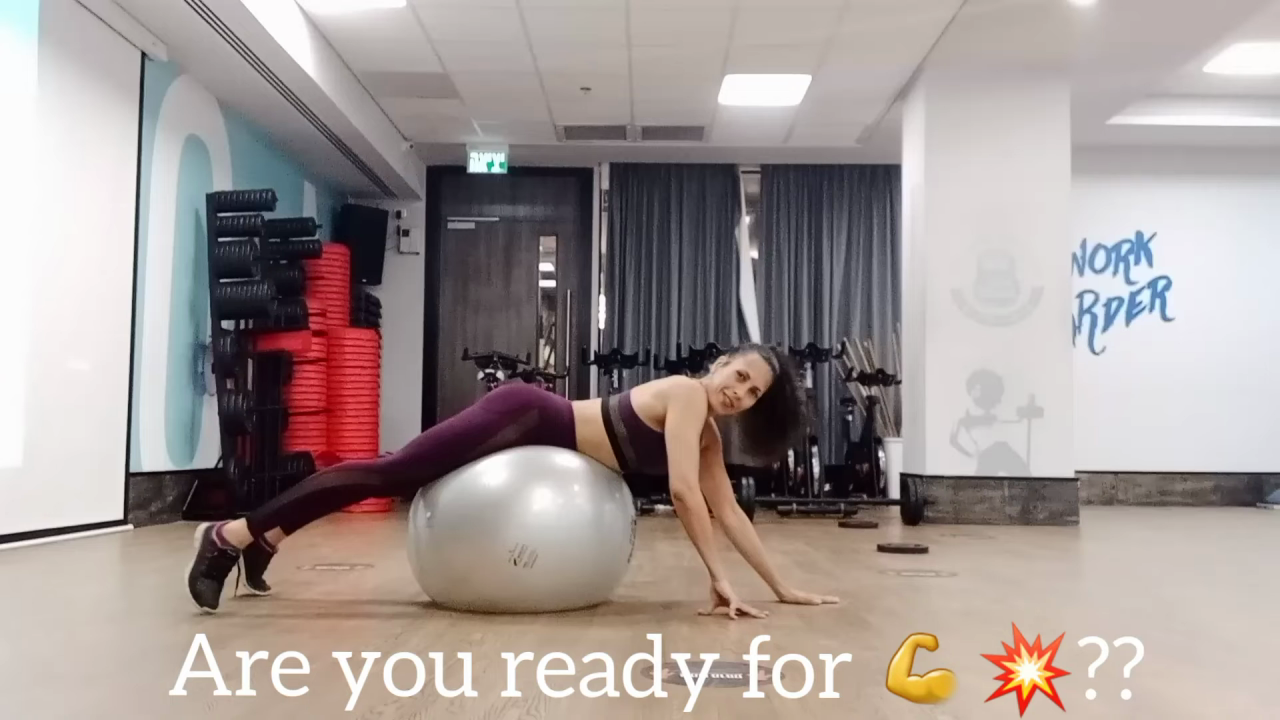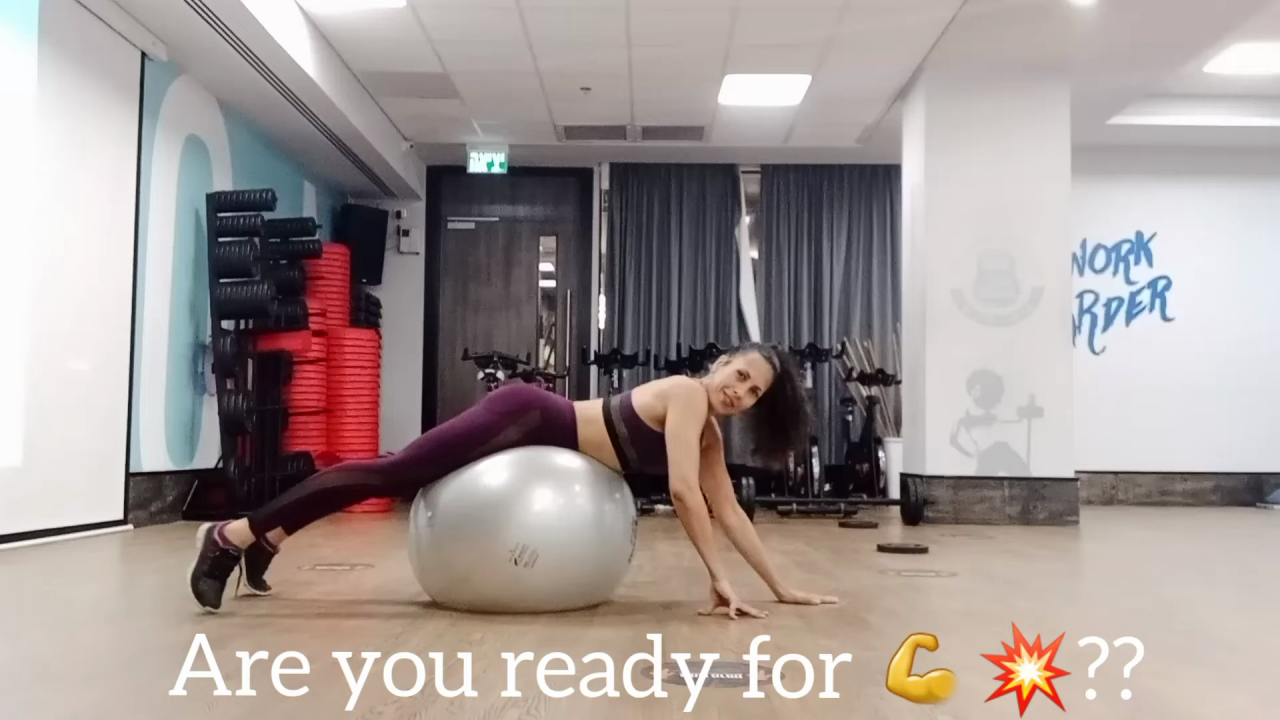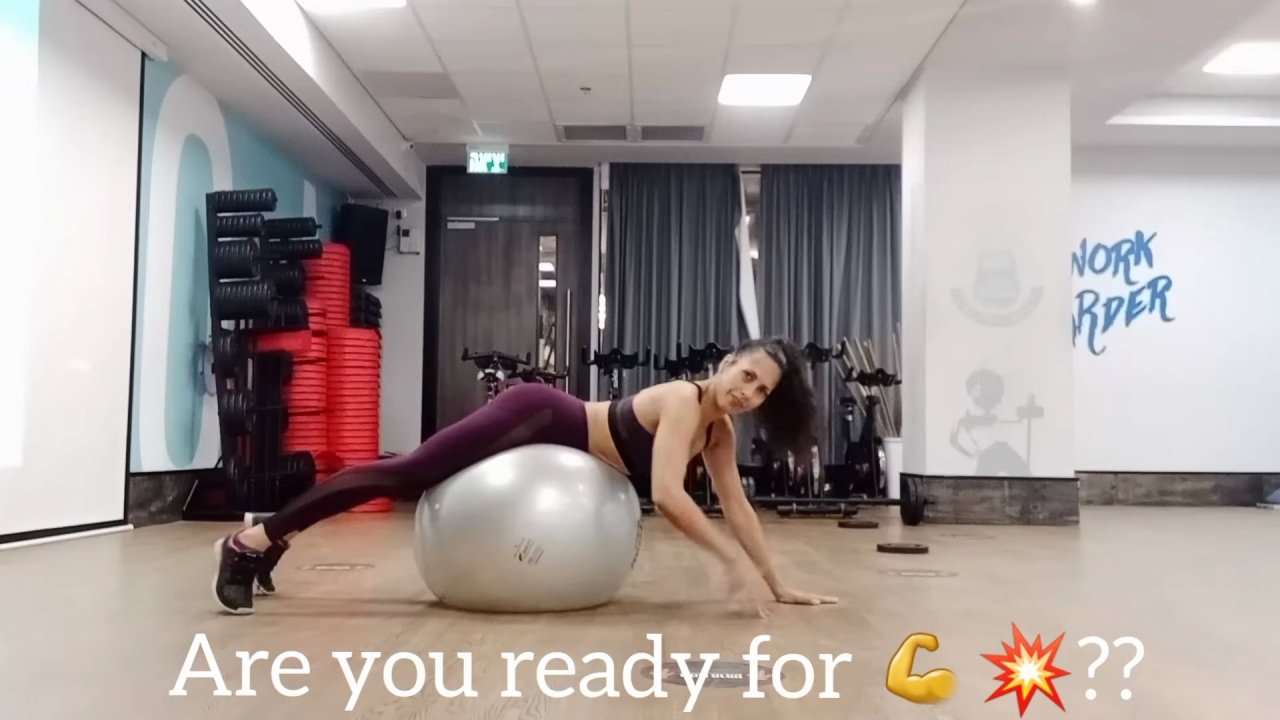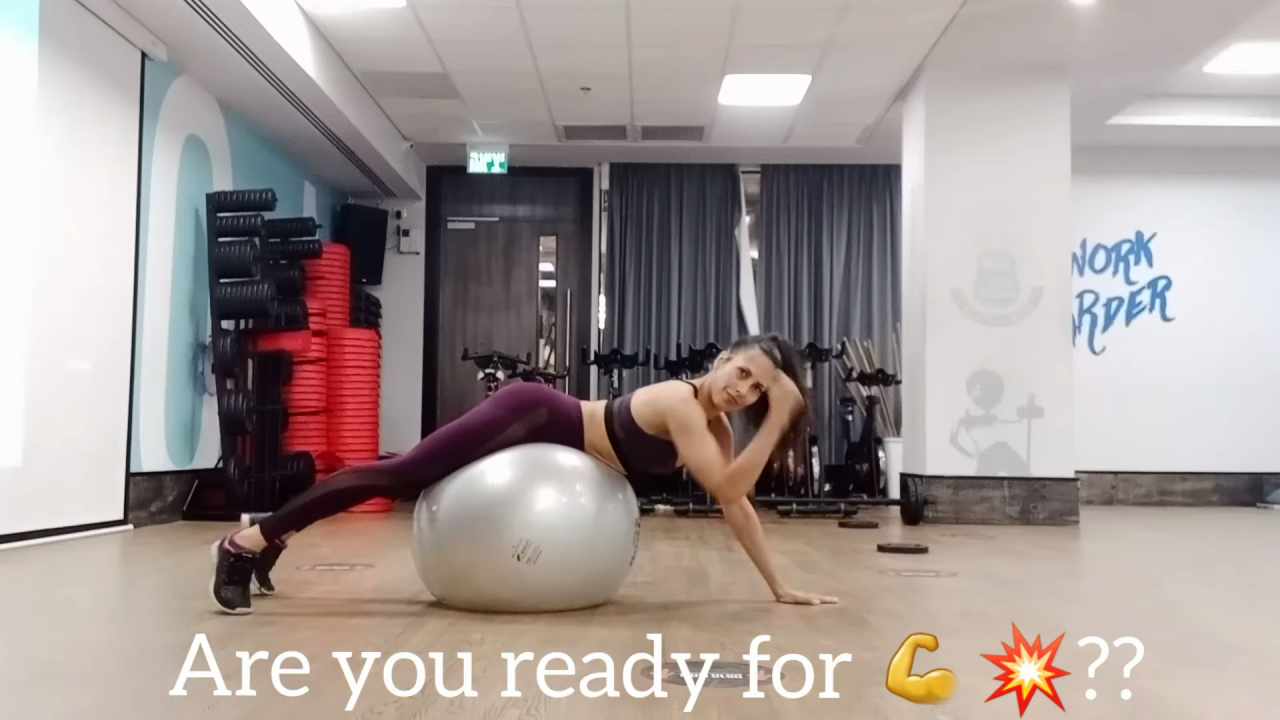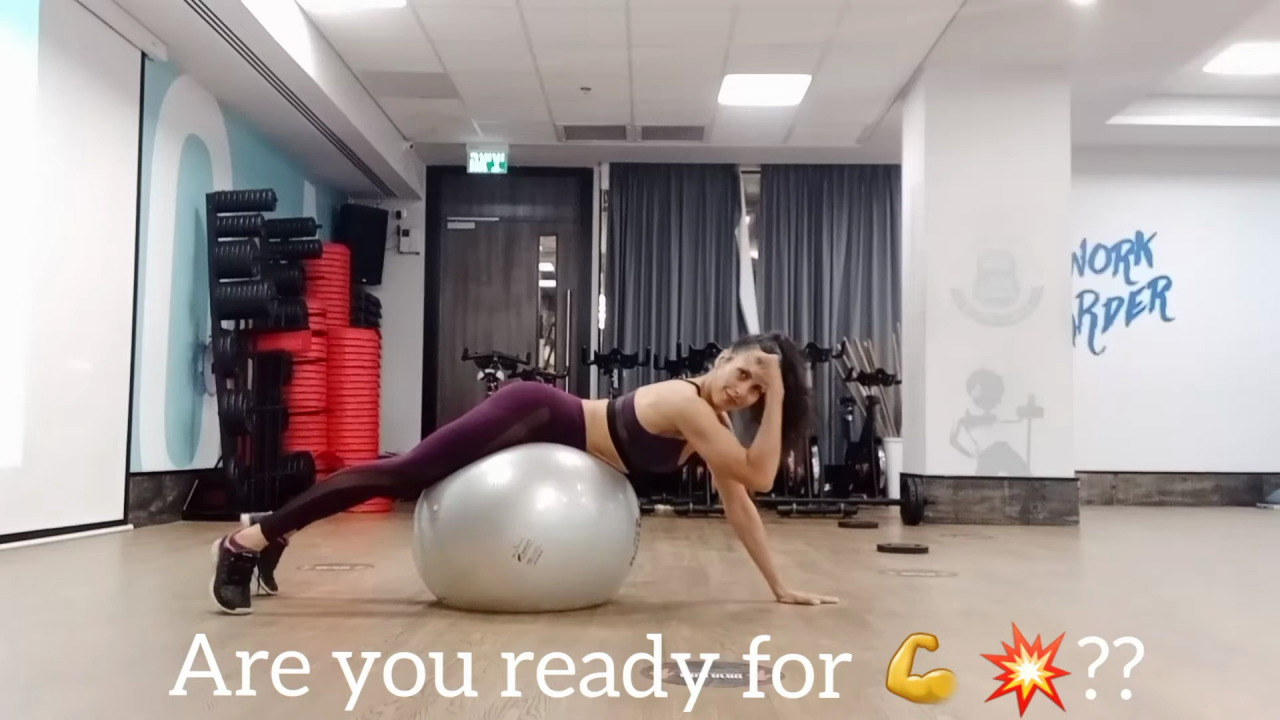
dt=0.3s
person 1, frame 1
left shoulder: (708, 433)
right shoulder: (686, 394)
left elbow: (727, 510)
right elbow: (683, 491)
left wrist: (782, 585)
right wrist: (719, 580)
left hip: (538, 438)
right hip: (523, 420)
left knee: (402, 477)
right knee: (387, 475)
left ankle: (267, 536)
right ankle: (231, 534)
person 1, frame 2
left shoulder: (709, 432)
right shoulder: (686, 394)
left elbow: (727, 511)
right elbow: (682, 492)
left wrist: (781, 587)
right wrist: (719, 580)
left hip: (539, 442)
right hip: (525, 419)
left knee: (402, 478)
right knee: (389, 475)
left ankle: (268, 537)
right ankle: (232, 534)
person 1, frame 3
left shoulder: (719, 430)
right shoulder: (684, 401)
left elbow: (736, 505)
right elbow: (667, 496)
left wrist: (779, 584)
right wrist: (734, 562)
left hip: (551, 439)
right hip: (535, 419)
left knee: (415, 479)
right knee: (401, 476)
left ankle: (273, 533)
right ankle: (251, 539)
person 1, frame 4
left shoulder: (715, 422)
right shoulder: (682, 402)
left elbow: (733, 504)
right elbow: (730, 488)
left wrist: (781, 587)
right wrist: (778, 420)
left hip: (546, 436)
right hip: (529, 418)
left knee: (411, 480)
right knee: (398, 475)
left ankle: (273, 534)
right ankle: (248, 540)
person 1, frame 5
left shoulder: (713, 418)
right shoulder: (688, 404)
left elbow: (737, 502)
right elbow: (759, 477)
left wrist: (781, 587)
right wrist: (779, 396)
left hip: (545, 432)
right hip: (531, 417)
left knee: (413, 478)
right knee: (399, 477)
left ankle: (272, 530)
right ankle: (248, 540)
